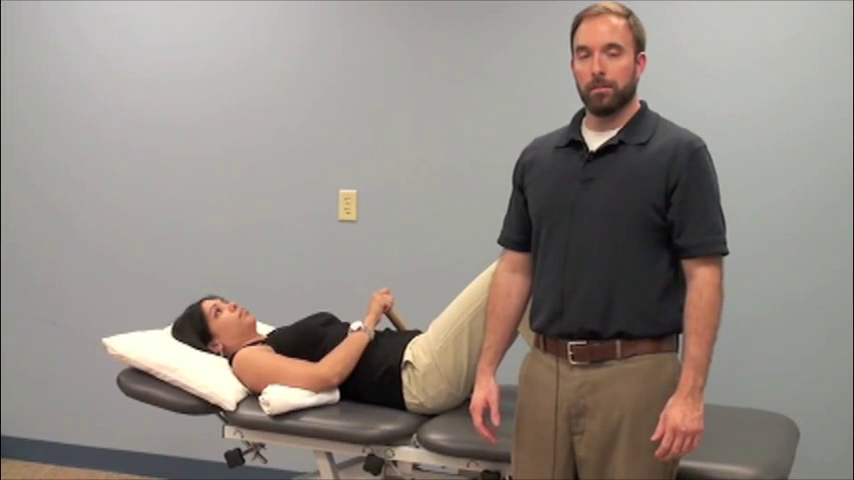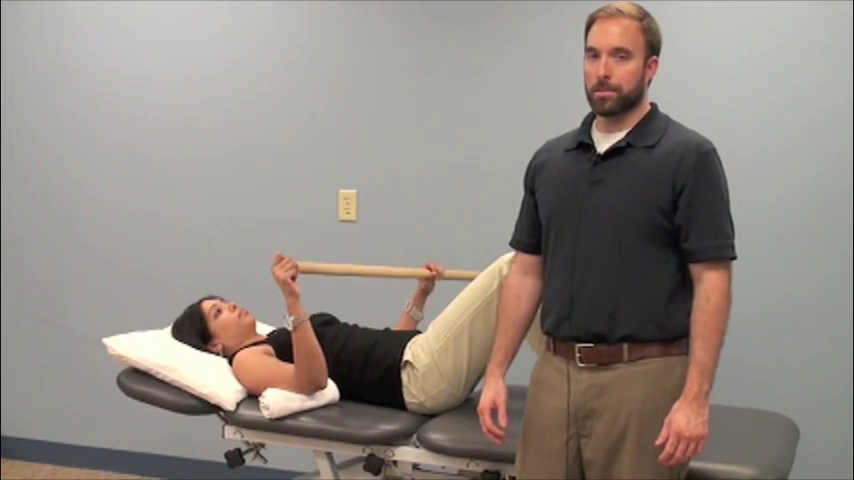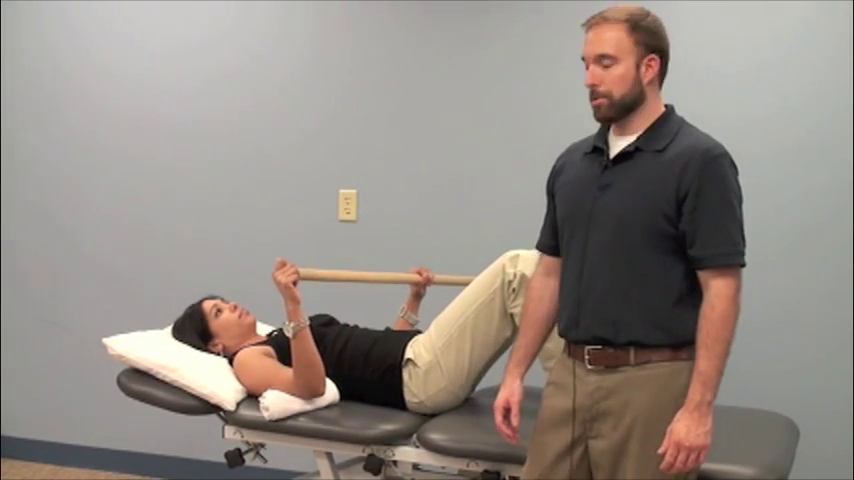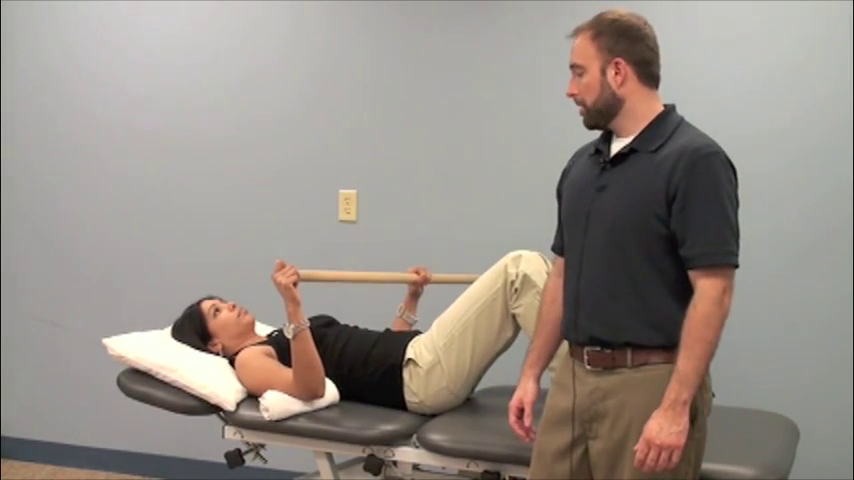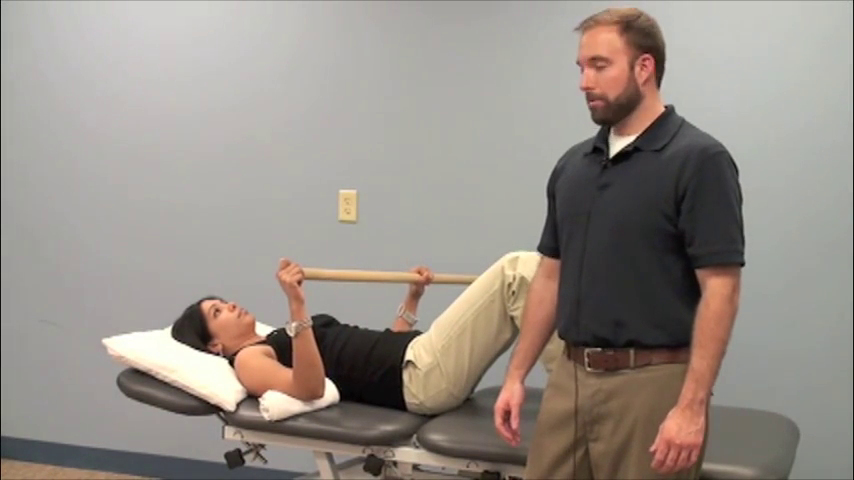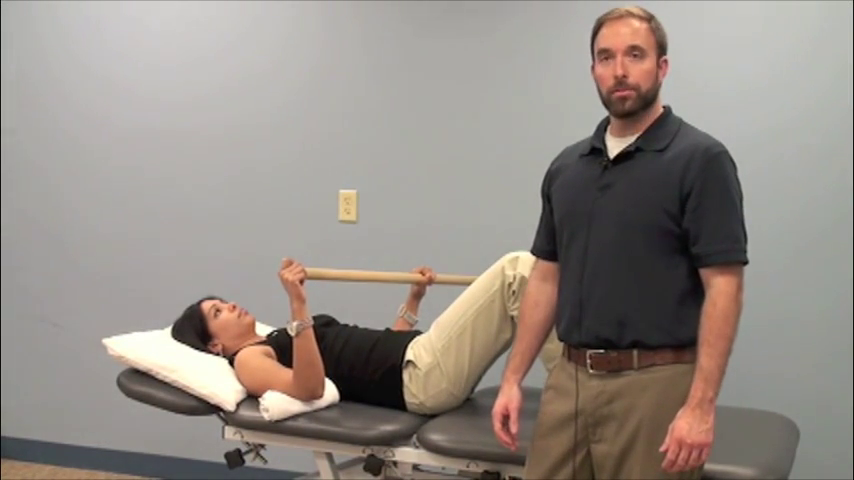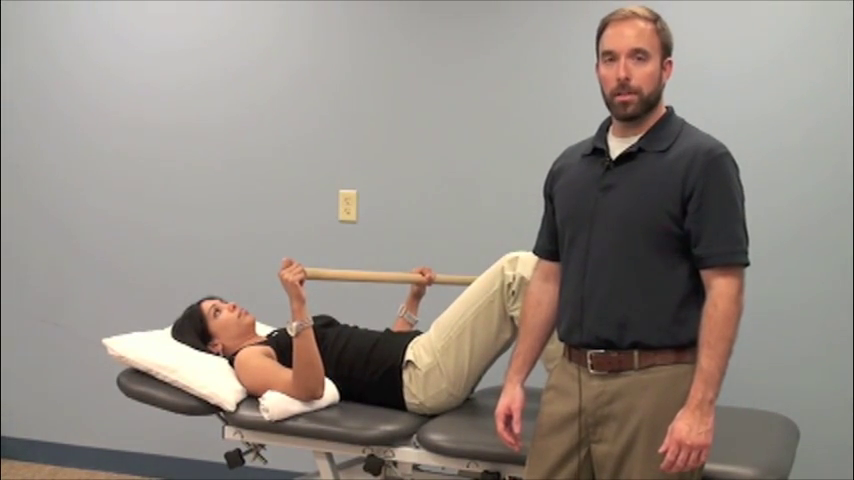
dt=0.7s
person 1, frame 1
left shoulder: (678, 155)
right shoulder: (537, 159)
left elbow: (703, 278)
right elbow: (514, 270)
left wrist: (690, 391)
right wrist: (486, 370)
left hip: (634, 375)
right hip: (546, 372)
person 1, frame 2
left shoulder: (689, 158)
right shoulder: (549, 161)
left elbow: (712, 283)
right elbow: (526, 272)
left wrist: (695, 396)
right wrist: (496, 372)
left hip: (643, 379)
right hip: (555, 375)
person 1, frame 3
left shoulder: (700, 162)
right shoulder: (571, 164)
left elbow: (721, 290)
left wrist: (699, 406)
right wrist: (515, 371)
left hip: (652, 383)
right hip: (570, 377)
person 1, frame 4
left shoulder: (695, 161)
right shoulder: (581, 165)
left elbow: (713, 292)
left wrist: (675, 406)
right wrist: (531, 373)
left hip: (650, 384)
right hip: (574, 378)
person 1, frame 5
left shoulder: (699, 161)
right shoulder: (573, 165)
left elbow: (720, 291)
left wrist: (692, 406)
right wrist: (516, 374)
left hip: (651, 384)
right hip: (570, 378)
person 1, frame 6
left shoulder: (700, 161)
right shoulder: (566, 168)
left elbow: (723, 288)
right elbow: (546, 280)
left wrist: (701, 404)
right wrist: (512, 378)
left hip: (654, 385)
right hip: (569, 381)
person 1, frame 7
left shoulder: (702, 162)
right shoulder: (568, 167)
left elbow: (723, 290)
left wrist: (700, 406)
right wrist: (515, 378)
left hip: (654, 386)
right hip: (570, 381)
person 2, frame 1
left shoulder: (279, 344)
right shoulder: (247, 360)
right elbow: (327, 376)
right wrist: (369, 319)
left hip: (417, 359)
right hip: (417, 377)
person 2, frame 2
left shoulder: (279, 343)
right shoulder: (247, 361)
right elbow: (313, 380)
left wrist: (420, 296)
right wrist: (293, 302)
left hip: (415, 354)
right hip: (418, 377)
right knee: (513, 270)
person 2, frame 3
left shoulder: (281, 342)
right shoulder: (247, 360)
right elbow: (311, 386)
left wrist: (414, 299)
right wrist: (293, 306)
left hip: (415, 357)
right hip: (419, 378)
left knee: (526, 265)
right knee: (517, 268)
person 2, frame 4
left shoulder: (281, 341)
right shoulder: (248, 360)
right elbow: (311, 388)
left wrist: (411, 299)
right wrist: (293, 308)
left hip: (415, 355)
right hip: (419, 377)
left knee: (527, 265)
right knee: (518, 270)
person 2, frame 5
left shoulder: (281, 342)
right shoulder: (248, 360)
right elbow: (310, 388)
left wrist: (412, 299)
right wrist: (296, 307)
left hip: (415, 358)
right hip: (418, 379)
left knee: (526, 267)
right knee: (517, 271)
person 2, frame 6
left shoulder: (281, 342)
right shoulder: (248, 360)
right elbow: (310, 388)
left wrist: (413, 299)
right wrist: (298, 306)
left hip: (416, 355)
right hip: (419, 378)
left knee: (528, 274)
right knee: (517, 271)
person 2, frame 7
left shoulder: (283, 342)
right shoulder: (248, 360)
right elbow: (310, 388)
left wrist: (413, 299)
right wrist: (298, 307)
left hip: (415, 356)
right hip: (419, 379)
left knee: (527, 270)
right knee: (516, 270)
